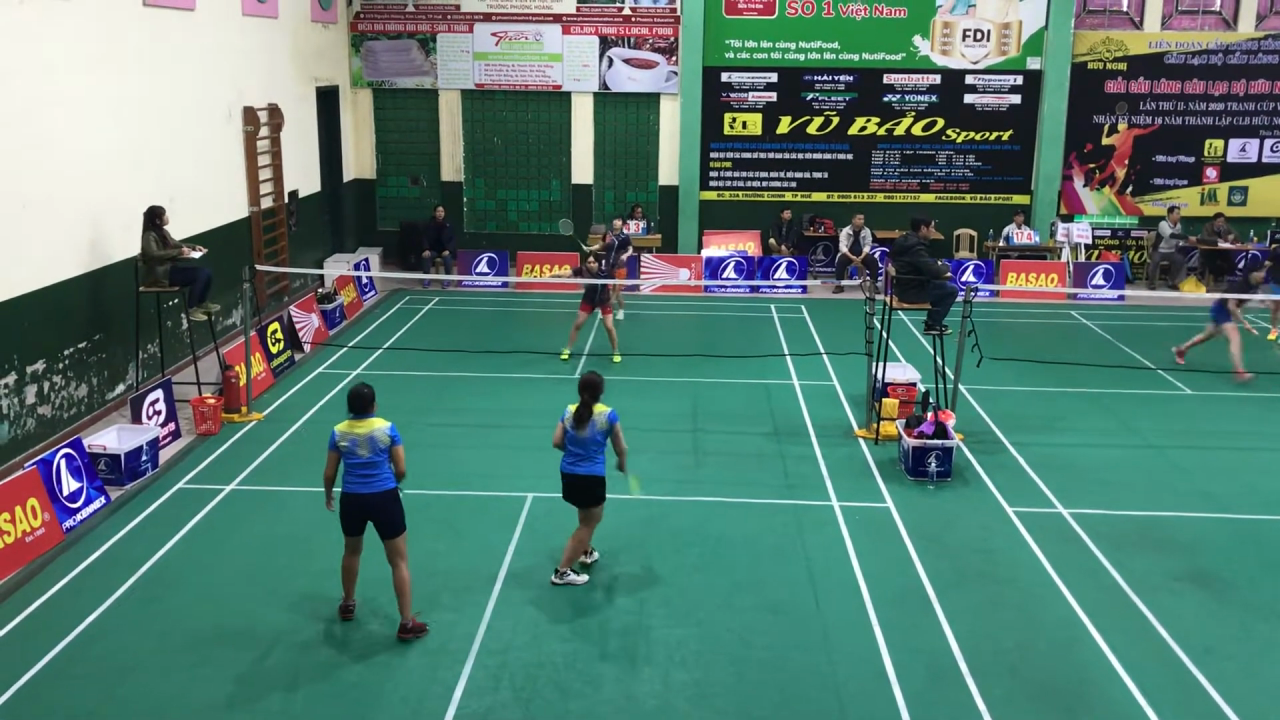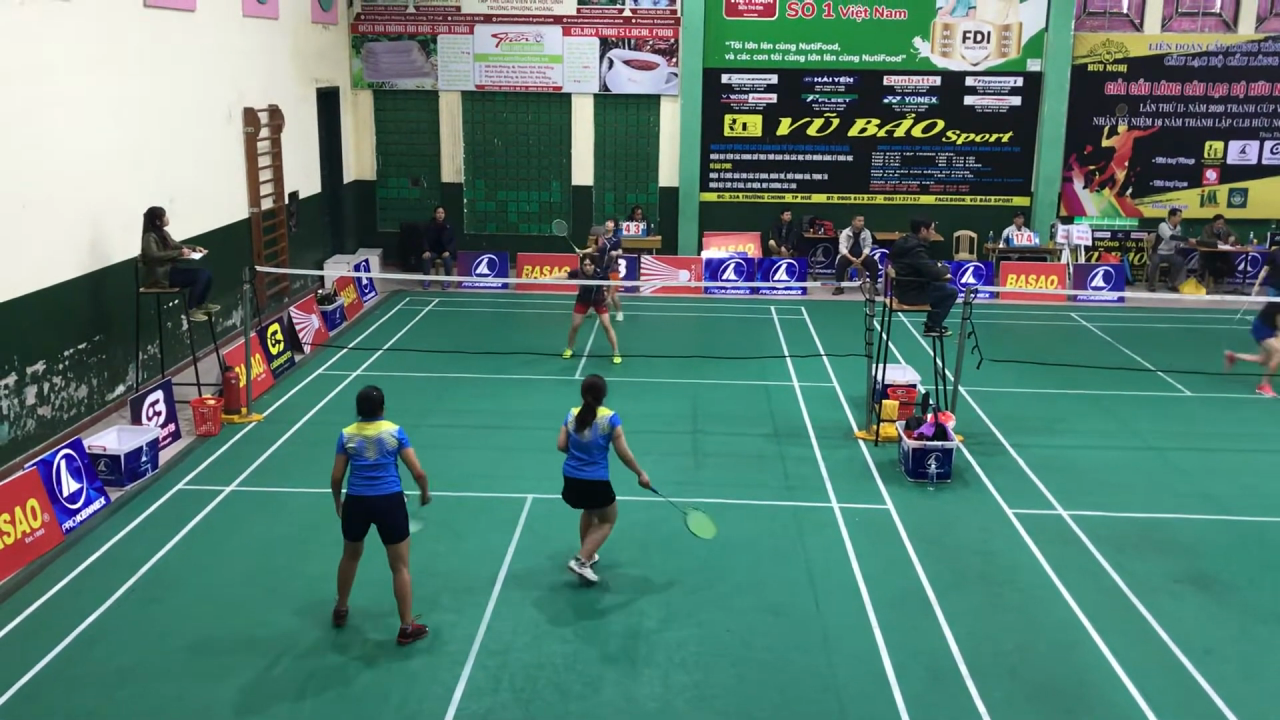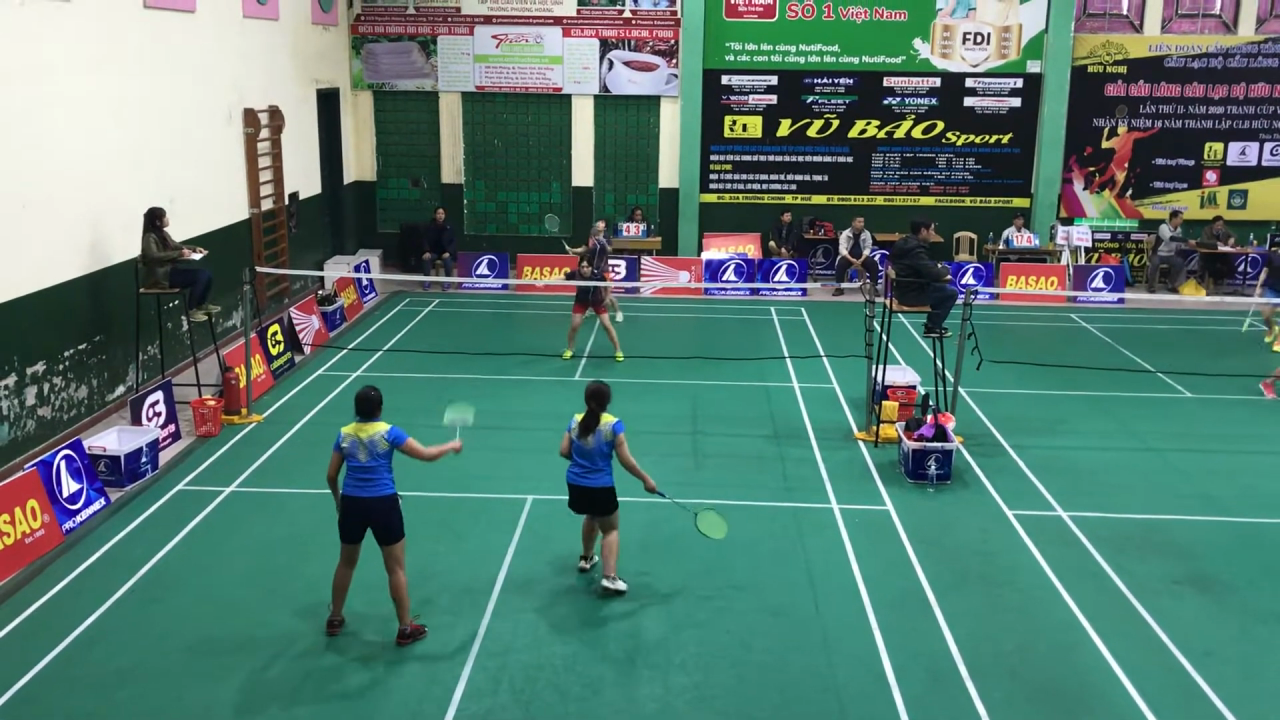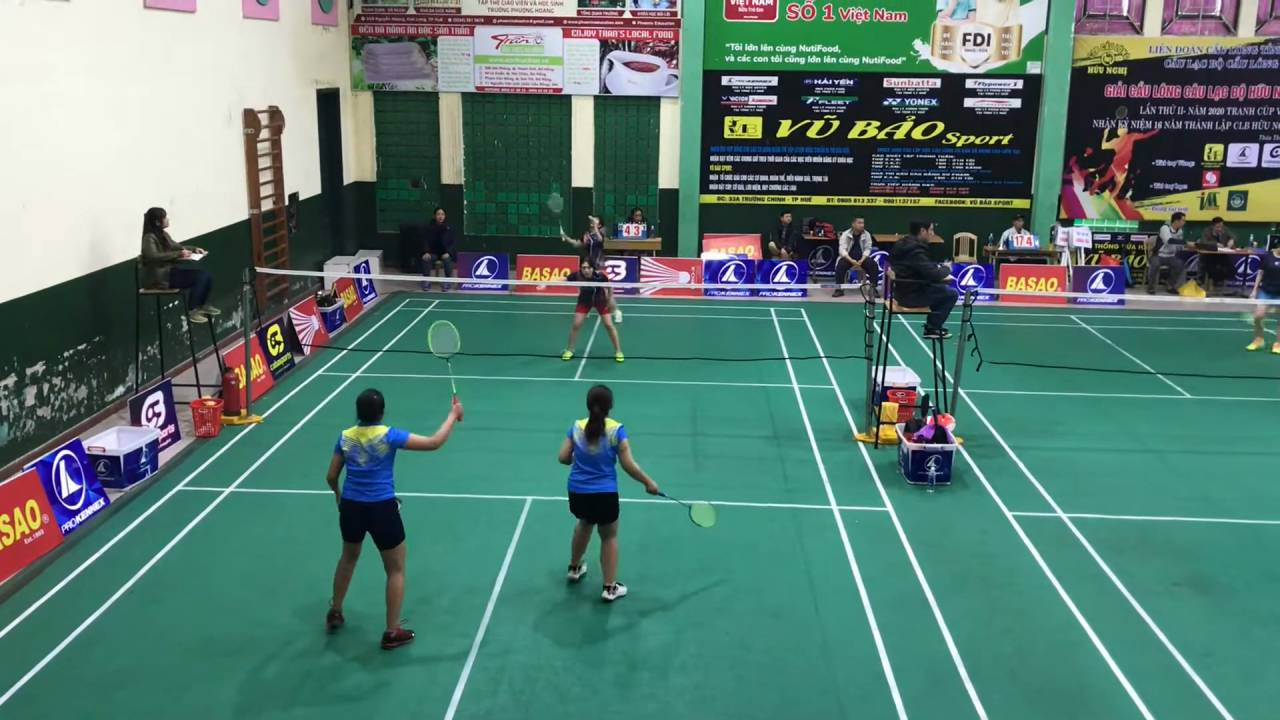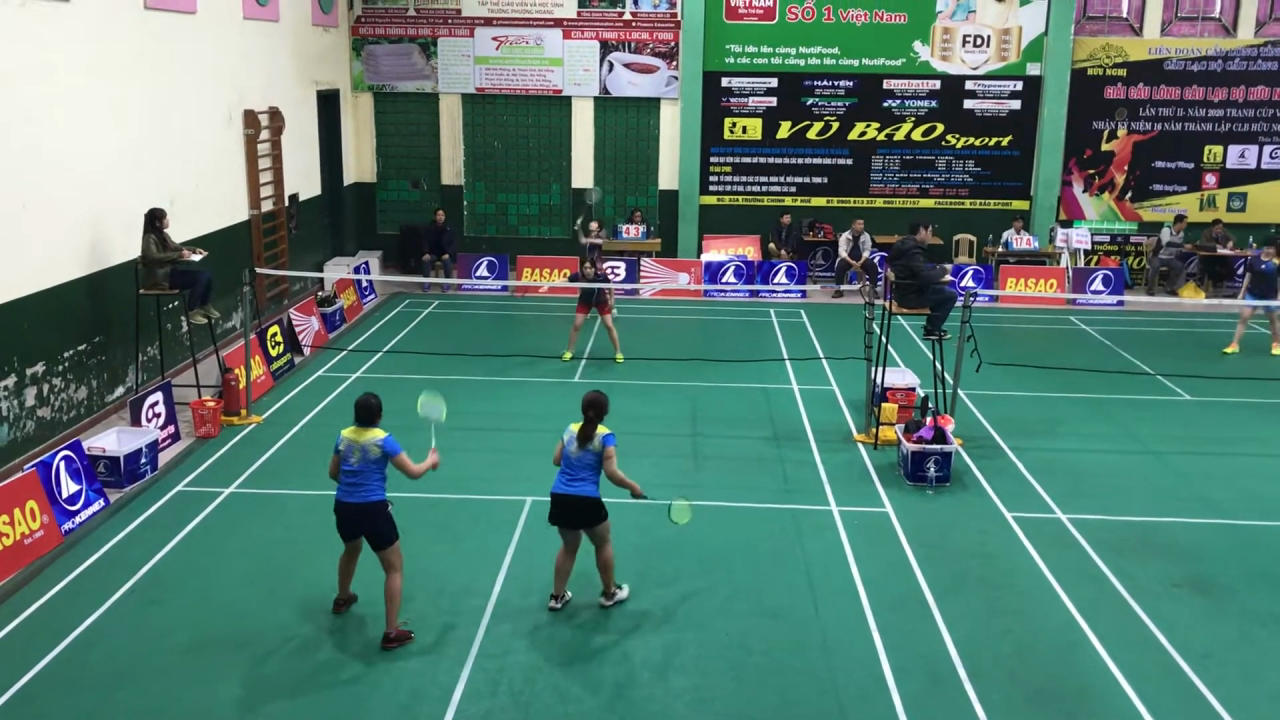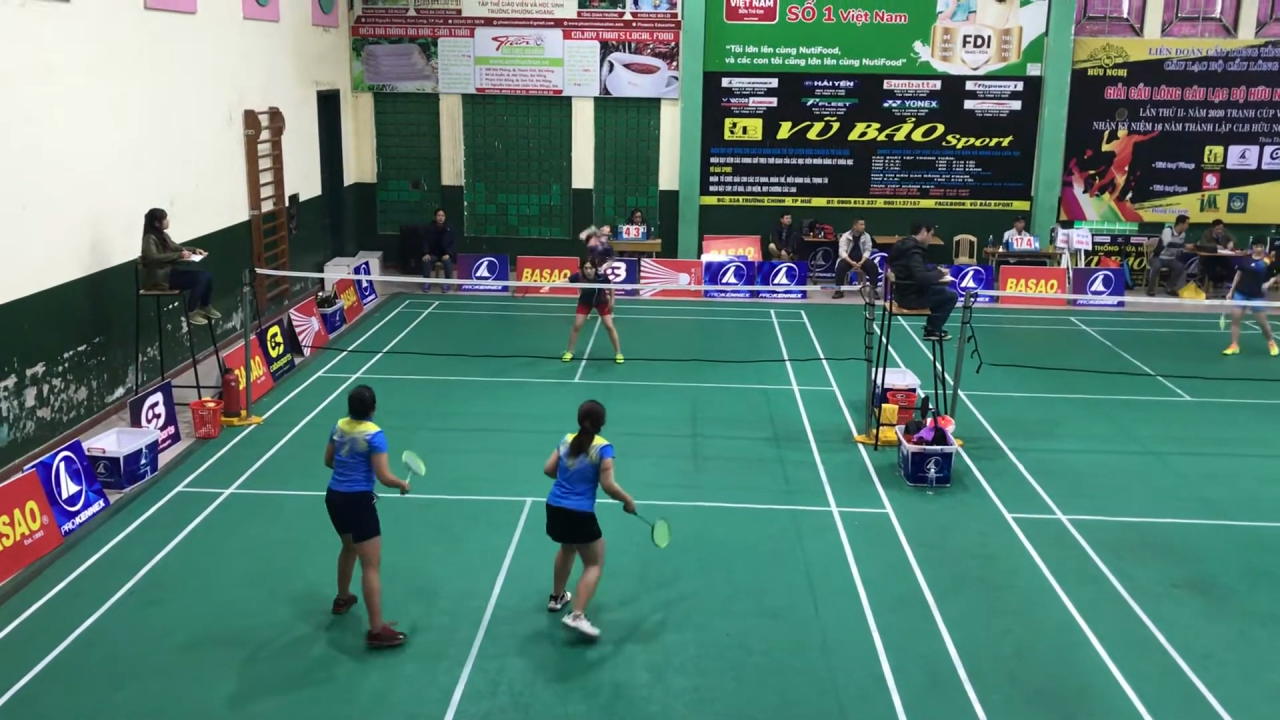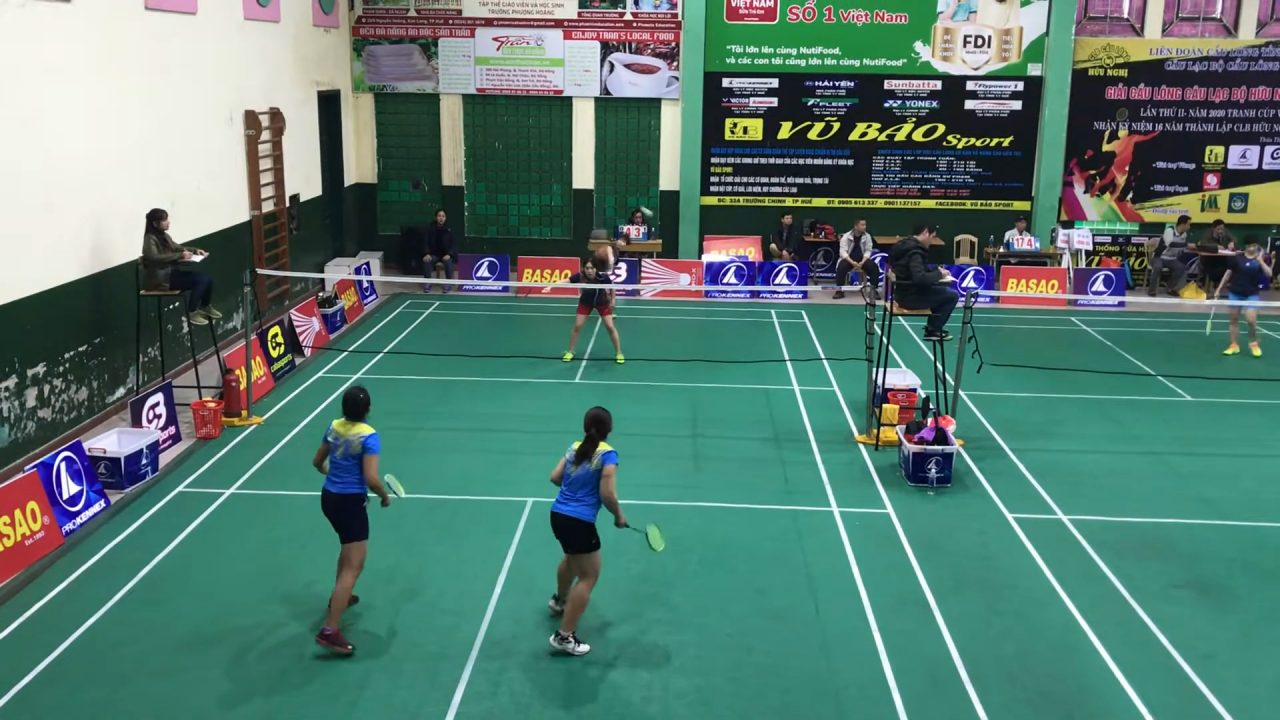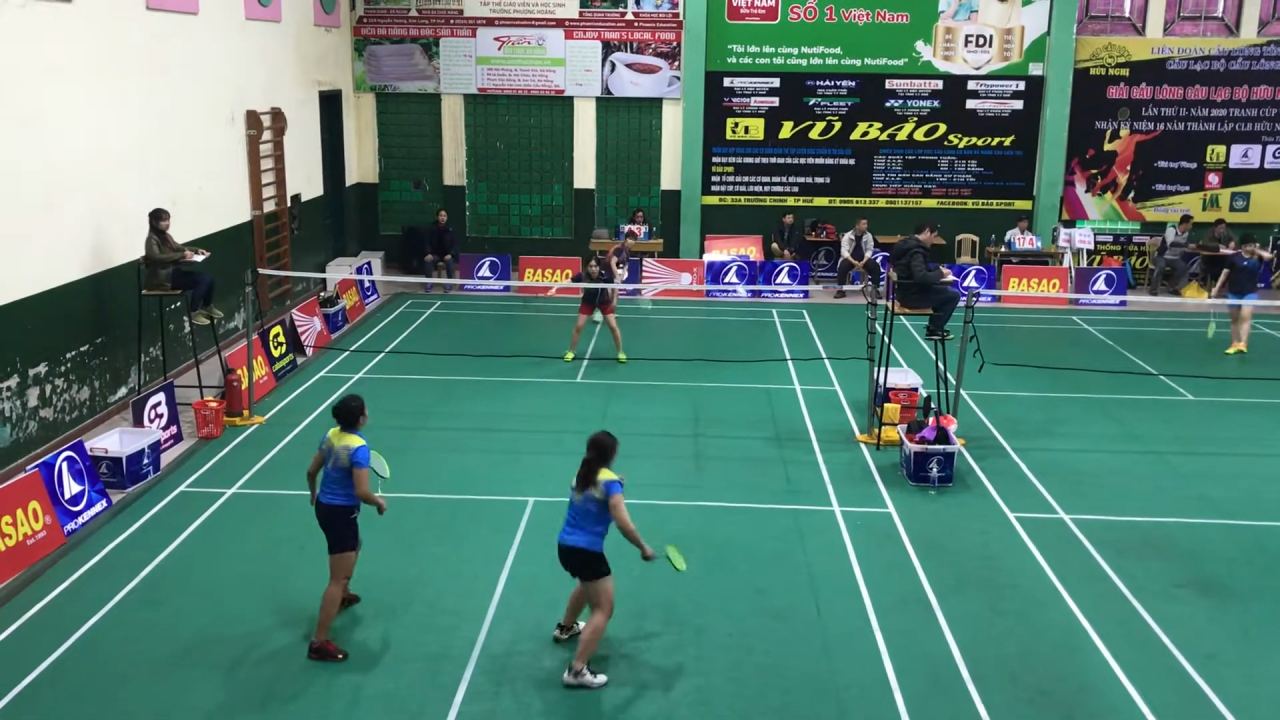
dt=0.2s
person 1, frame 1
left shoulder: (339, 432)
right shoulder: (387, 429)
left elbow: (329, 473)
right elbow: (401, 471)
left wrist: (328, 495)
left hip: (352, 499)
right hip: (384, 498)
left knee: (352, 552)
right knee: (399, 561)
left ankle: (348, 604)
right ankle: (407, 623)
person 1, frame 2
left shoulder: (347, 435)
right shoulder: (395, 432)
left elbow: (337, 476)
right elbow: (417, 472)
left wrist: (337, 501)
right wrist: (425, 493)
left hip: (356, 502)
right hip: (389, 502)
left knee: (350, 556)
right knee: (400, 567)
left ankle: (341, 609)
right ankle: (407, 627)
person 1, frame 3
left shoulder: (344, 434)
right shoulder: (388, 432)
left elbow: (331, 475)
right elbow: (426, 454)
left wrist: (337, 498)
right wrist: (452, 446)
left hip: (352, 504)
right hip: (383, 504)
left knee: (346, 563)
right knee: (396, 569)
left ankle: (335, 618)
right ankle: (406, 628)
person 1, frame 4
left shoulder: (346, 437)
right shoulder: (388, 435)
left elbow: (331, 476)
right elbow: (433, 442)
left wrist: (339, 495)
right wrist: (453, 416)
left hip: (351, 507)
right hip: (382, 508)
left knee: (348, 558)
right knee: (395, 570)
left ankle: (335, 613)
right ankle: (392, 632)
person 1, frame 5
left shoulder: (344, 437)
right shoulder: (383, 440)
left elbow: (333, 473)
right elbow: (413, 472)
right wrist: (431, 460)
left hip: (343, 507)
right hip: (372, 509)
left knee: (352, 549)
right knee: (394, 569)
left ankle: (342, 599)
right ankle: (392, 632)
person 1, frame 6
left shoulder: (339, 427)
right shoulder: (374, 435)
right elbow: (384, 477)
right wrist: (403, 485)
left hip: (334, 497)
right hip: (359, 500)
left knee: (349, 547)
right knee: (371, 566)
left ankle: (342, 598)
right ankle: (377, 629)
person 1, frame 7
left shoulder: (334, 428)
right shoulder: (369, 436)
left elbow: (317, 462)
right elbow: (371, 479)
right wrist: (384, 495)
left hip: (329, 497)
right hip: (350, 502)
left knee: (350, 548)
right knee: (352, 568)
left ankle: (340, 598)
right ankle: (329, 631)
person 1, frame 8
left shoulder: (330, 435)
right shoulder: (359, 448)
left elbow: (311, 472)
right elbow: (362, 492)
left wrist: (313, 493)
right wrist: (380, 502)
left hip: (323, 507)
right hip: (341, 512)
left knee: (353, 547)
right knee: (340, 578)
left ankle: (340, 597)
right ankle: (319, 643)
person 2, frame 1
left shoulder: (569, 412)
right shoulder: (608, 414)
left elbow: (557, 443)
right elbow: (620, 447)
right wrist: (622, 462)
left hip: (568, 473)
right hip: (592, 476)
left knee: (586, 514)
right knee: (588, 523)
left ankle: (586, 552)
right ankle: (562, 571)
person 2, frame 2
left shoulder: (572, 415)
right shoulder: (610, 418)
left elbow: (561, 445)
right elbow: (622, 452)
right wrist: (641, 474)
left hip: (571, 477)
right hip: (595, 480)
left knee: (588, 513)
right knee: (607, 520)
left ankle: (586, 555)
right ankle: (581, 560)
person 2, frame 3
left shoulder: (575, 421)
right shoulder: (613, 424)
left elbow: (564, 452)
right elbow: (625, 459)
right wrist: (646, 480)
left hip: (575, 484)
right hip: (601, 487)
left knee: (591, 517)
right knee: (611, 530)
left ankle: (586, 558)
right ankle: (609, 577)
person 2, frame 4
left shoulder: (577, 427)
right shoulder: (617, 429)
left elbow: (563, 457)
right elbow: (628, 465)
right wrist: (649, 482)
left hip: (577, 492)
right hip: (605, 493)
left knee: (584, 524)
right knee: (609, 536)
left ankle: (574, 568)
right ankle: (610, 587)
person 2, frame 5
left shoulder: (570, 430)
right shoulder: (605, 436)
left elbow: (557, 460)
right elbow: (612, 473)
right wrist: (634, 487)
left hip: (559, 497)
right hip: (586, 499)
left knee: (569, 546)
right knee: (603, 543)
left ankle: (557, 597)
right ankle: (610, 592)
person 2, frame 6
left shoulder: (566, 440)
right shoulder: (603, 447)
left elbow: (548, 469)
right elbow: (608, 486)
right wrist: (627, 500)
left hip: (554, 507)
right hip: (580, 513)
left knee: (567, 549)
right knee: (594, 564)
left ankle: (556, 597)
right ankle: (576, 615)
person 2, frame 7
left shoulder: (574, 448)
right shoulder: (607, 454)
left elbow: (556, 477)
right elbow: (607, 494)
right wrist: (619, 515)
left hip: (558, 515)
right hip: (580, 521)
left knee: (572, 557)
right knee: (588, 577)
left ankle: (560, 600)
right ankle: (564, 636)
person 2, frame 8
left shoulder: (582, 474)
right shoulder: (610, 482)
right elbow: (624, 523)
right wrist: (644, 548)
left hip: (566, 546)
right hip: (586, 551)
left knee: (591, 584)
right knee: (603, 609)
left ankle: (565, 627)
right ankle: (577, 670)
